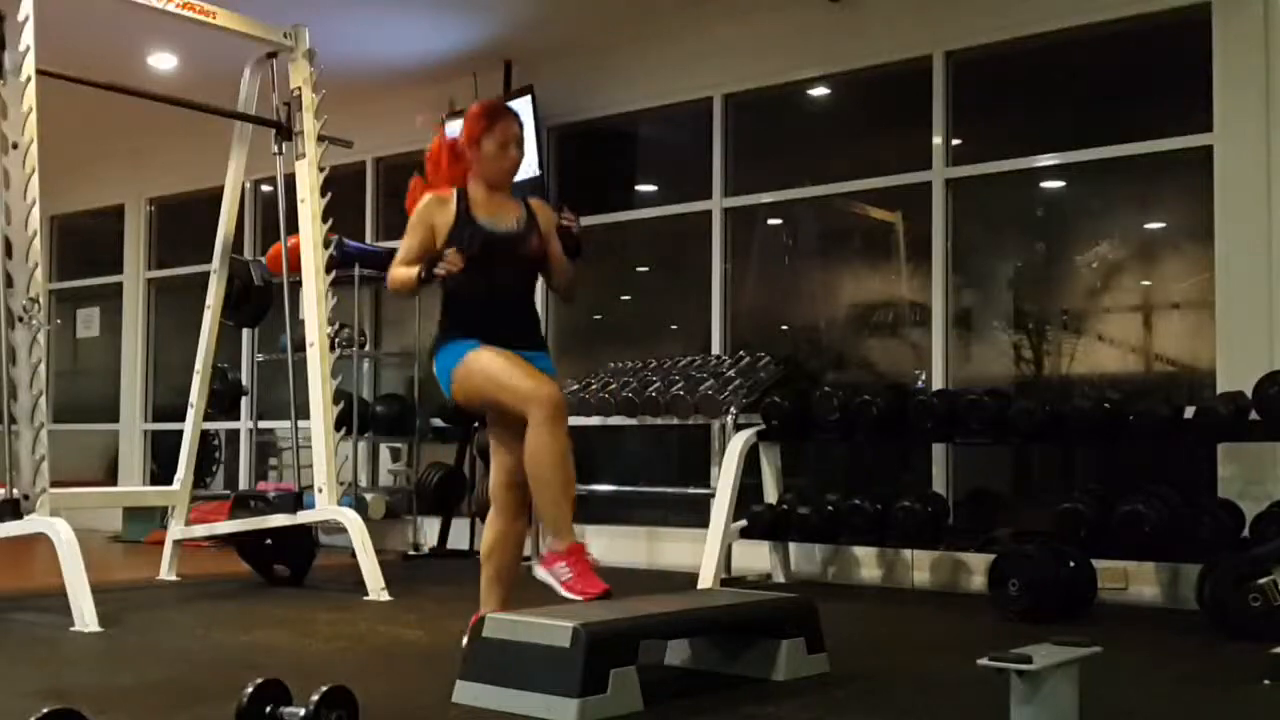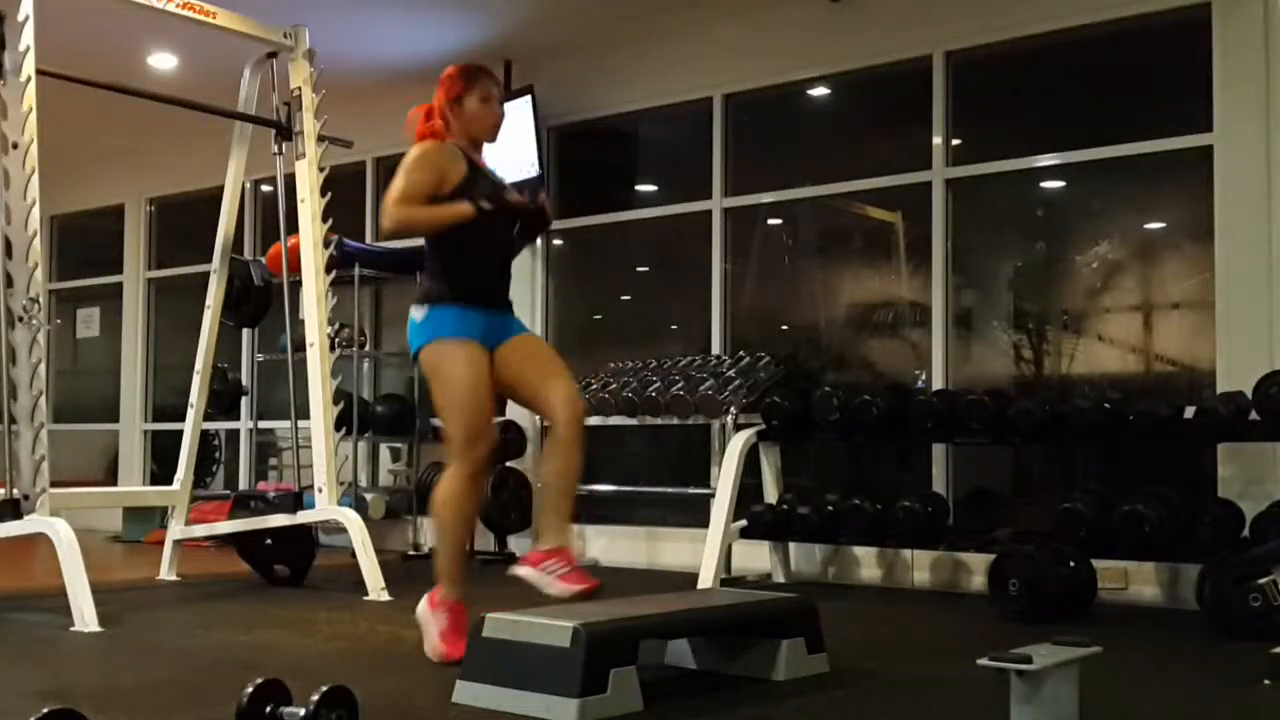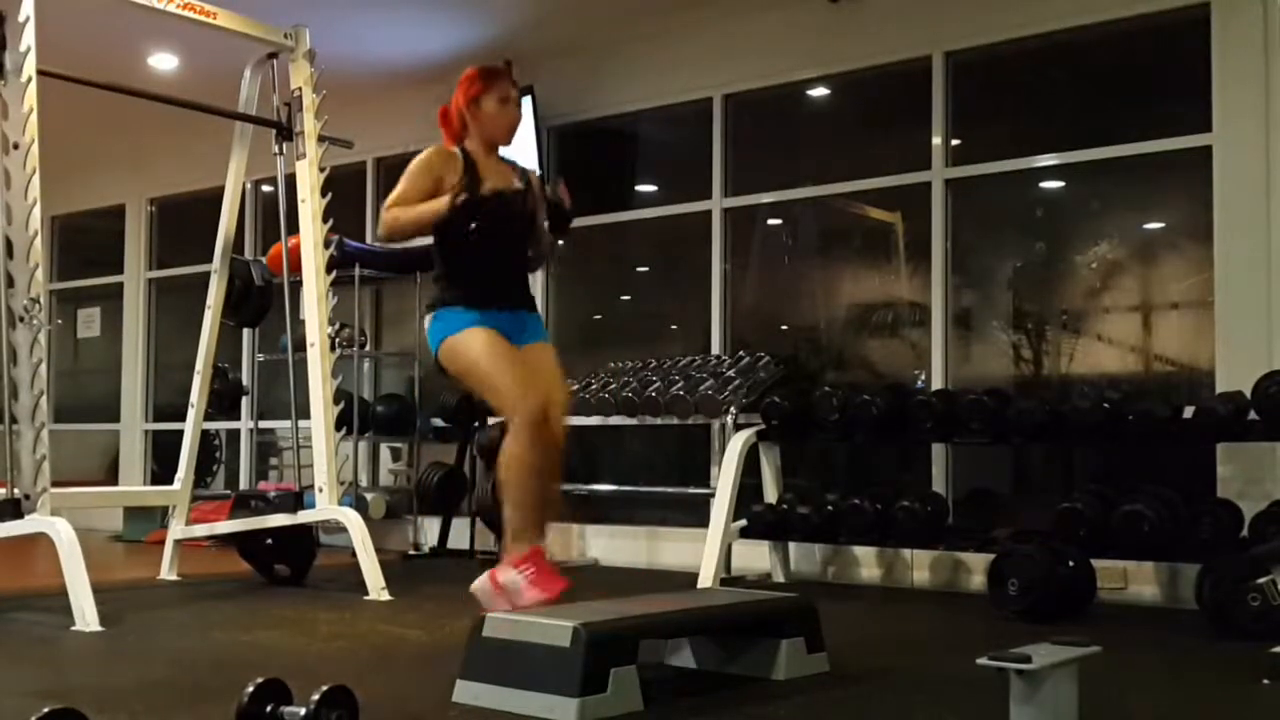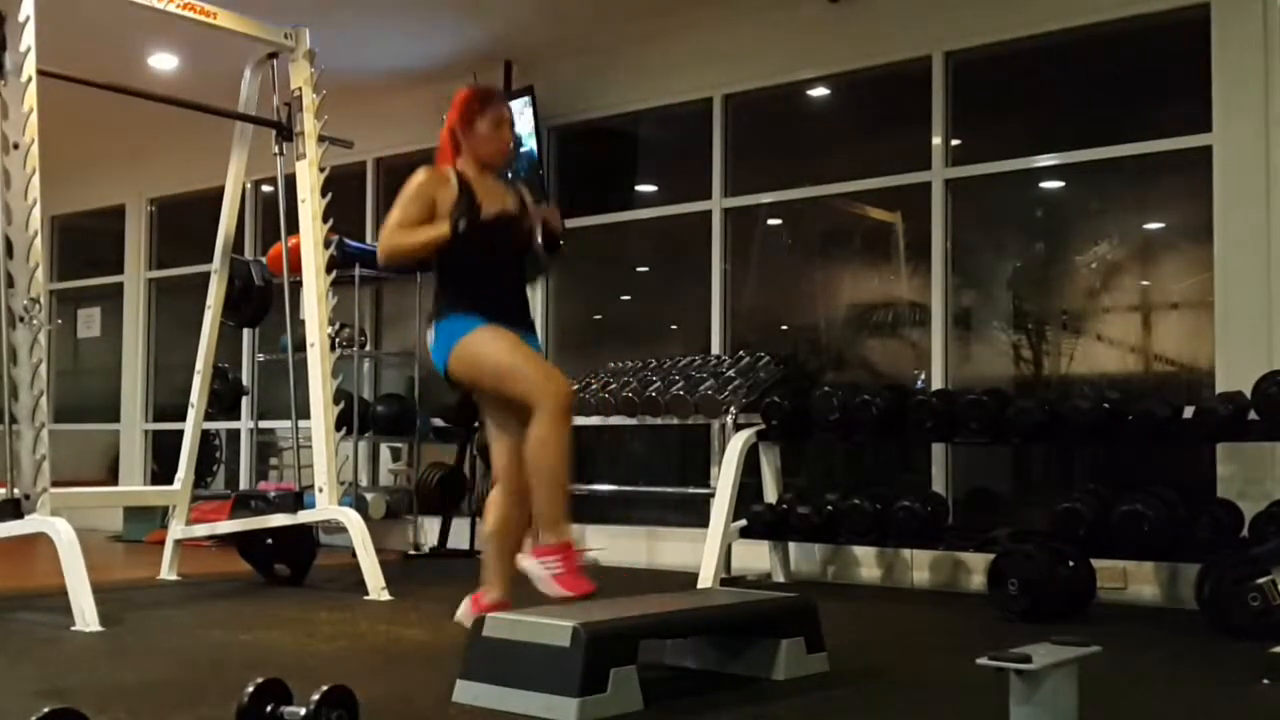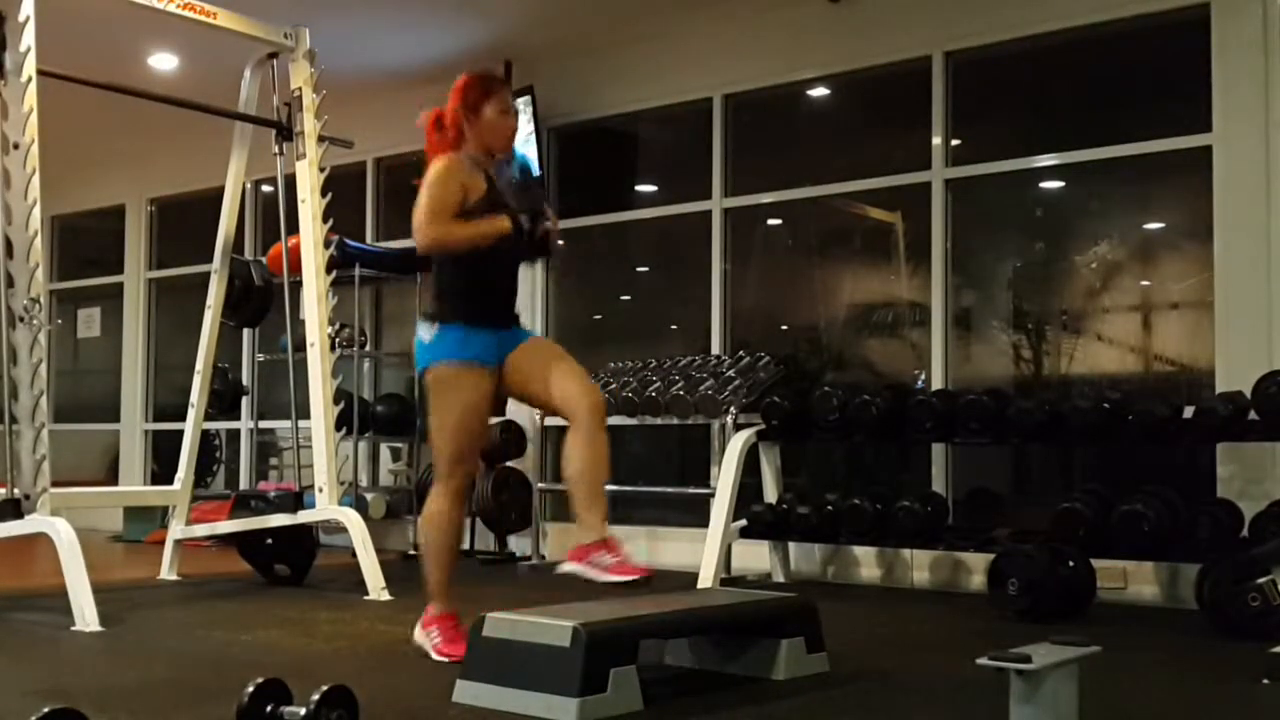
dt=1s
person 1, frame 1
left shoulder: (537, 214)
right shoulder: (438, 204)
left elbow: (566, 287)
right elbow: (397, 274)
left wrist: (569, 254)
right wrist: (430, 271)
left hip: (528, 349)
right hip: (465, 351)
left knee: (510, 490)
right knee: (547, 400)
left ankle: (489, 619)
right ankle: (563, 552)
person 1, frame 2
left shoulder: (487, 176)
right shoulder: (433, 157)
right elbow: (392, 219)
left wrist: (527, 225)
right wrist: (473, 209)
left hip: (497, 319)
right hip: (448, 318)
left knee: (568, 409)
right knee: (471, 455)
left ankle: (547, 551)
right ankle: (445, 600)
person 1, frame 3
left shoulder: (523, 178)
right shoulder: (440, 161)
right elbow: (389, 223)
left wrist: (556, 223)
right wrist: (453, 201)
left hip: (520, 315)
right hip: (459, 318)
left knee: (551, 437)
right knee: (529, 410)
left ankle: (509, 574)
right ankle: (521, 555)
person 1, frame 4
left shoulder: (517, 195)
right shoulder: (435, 183)
left elbow: (525, 268)
right elbow: (388, 249)
right wrist: (454, 228)
left hip: (517, 325)
right hip: (462, 326)
left knee: (511, 476)
right knee: (556, 397)
left ankle: (486, 599)
right ankle: (553, 546)
person 1, frame 5
left shoulder: (493, 179)
right shoulder: (451, 168)
right elbow: (427, 237)
left wrist: (533, 238)
right wrist: (509, 222)
left hip: (506, 333)
right hip: (455, 335)
left knee: (587, 404)
right knee: (455, 476)
left ankle: (590, 543)
right ankle: (437, 616)
